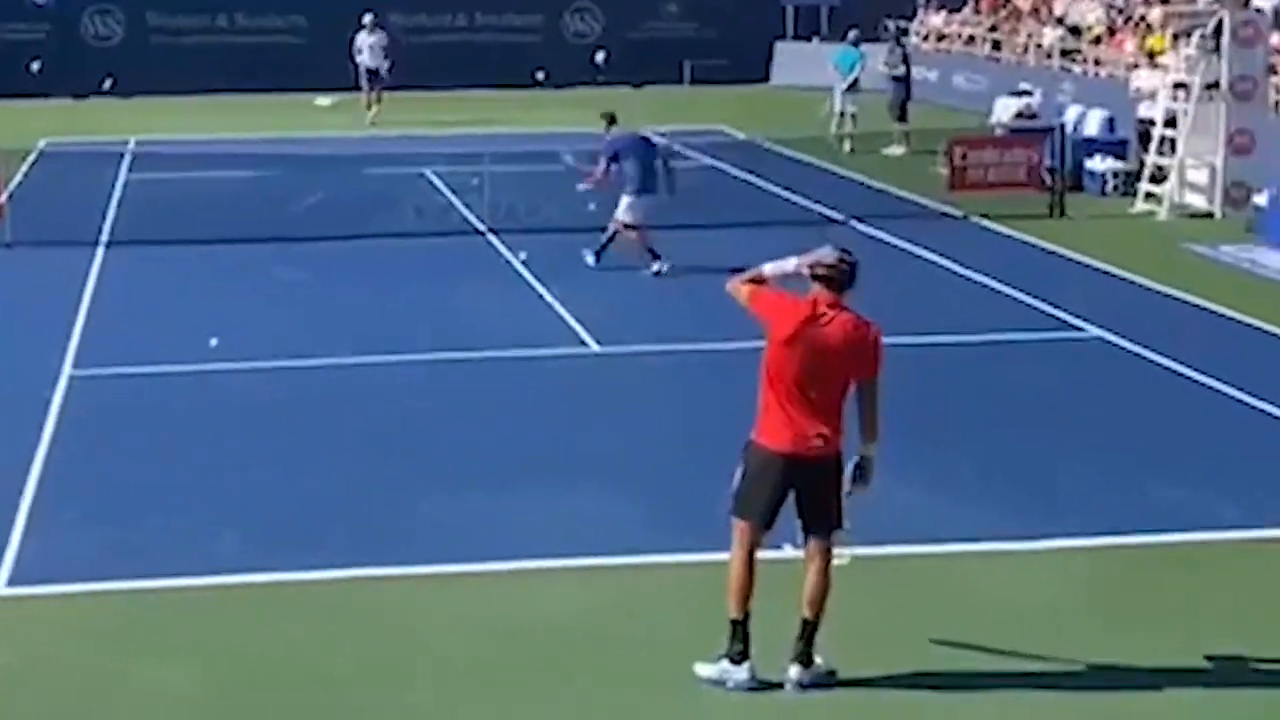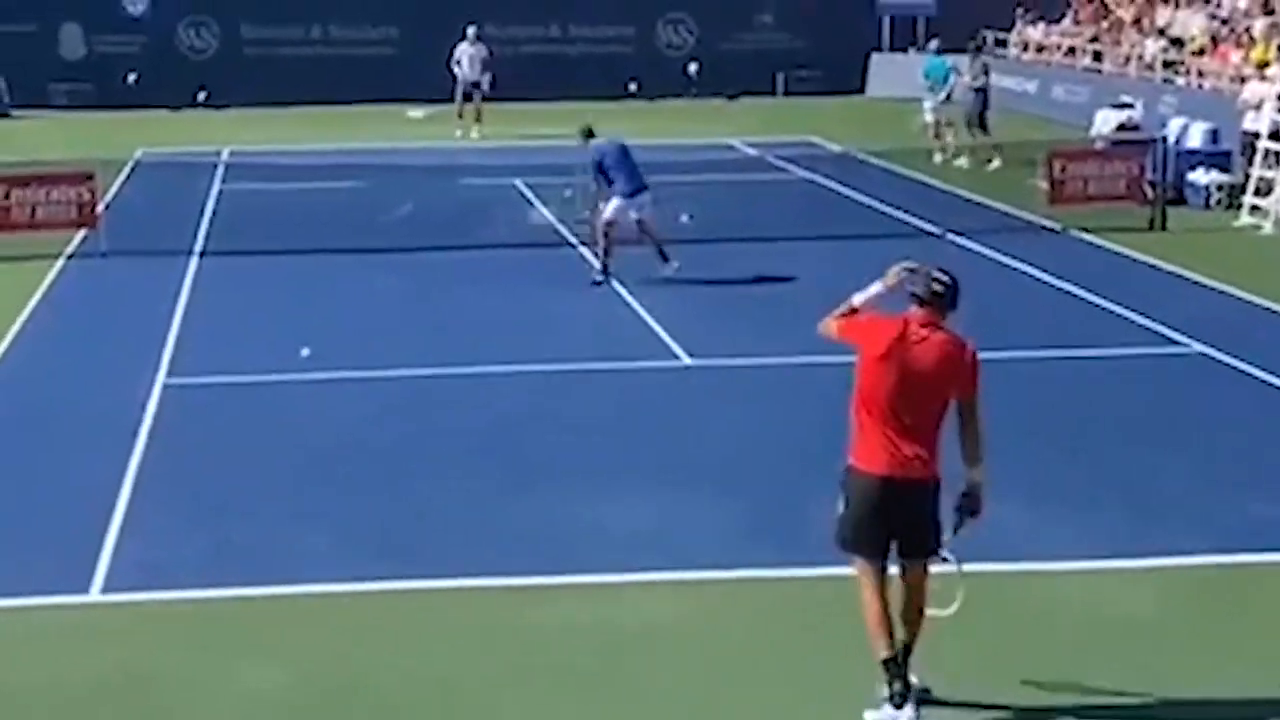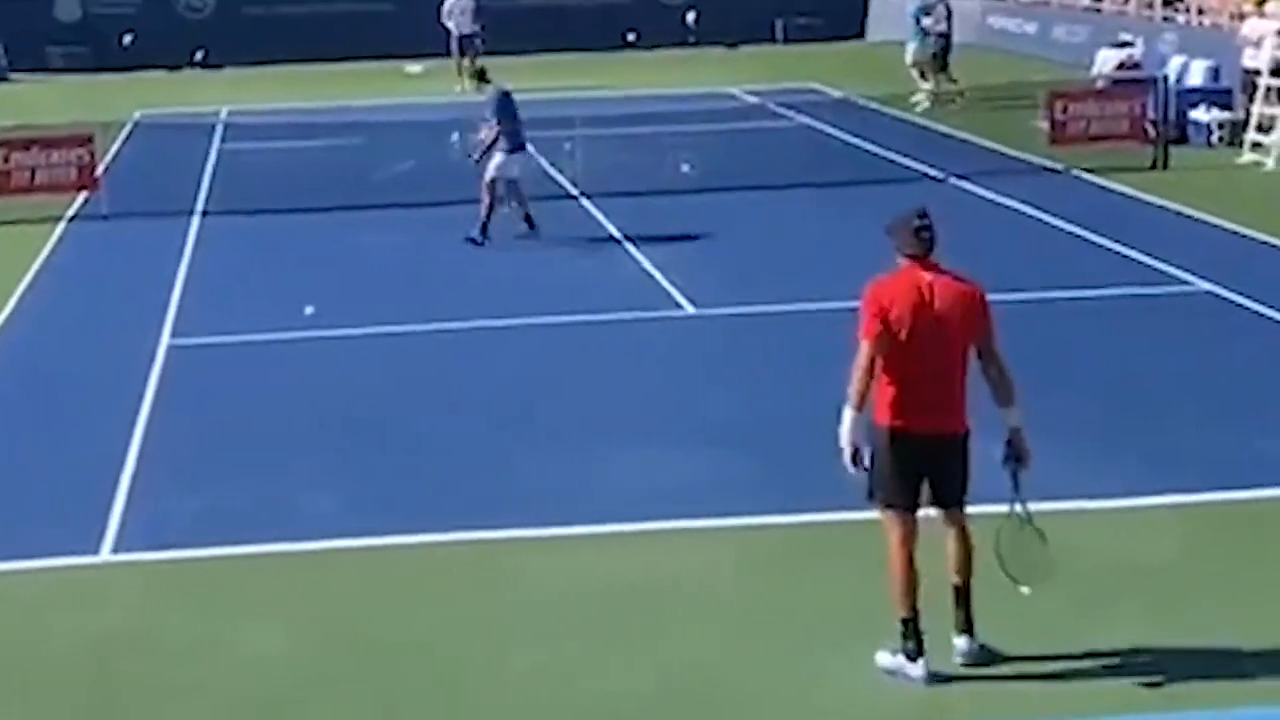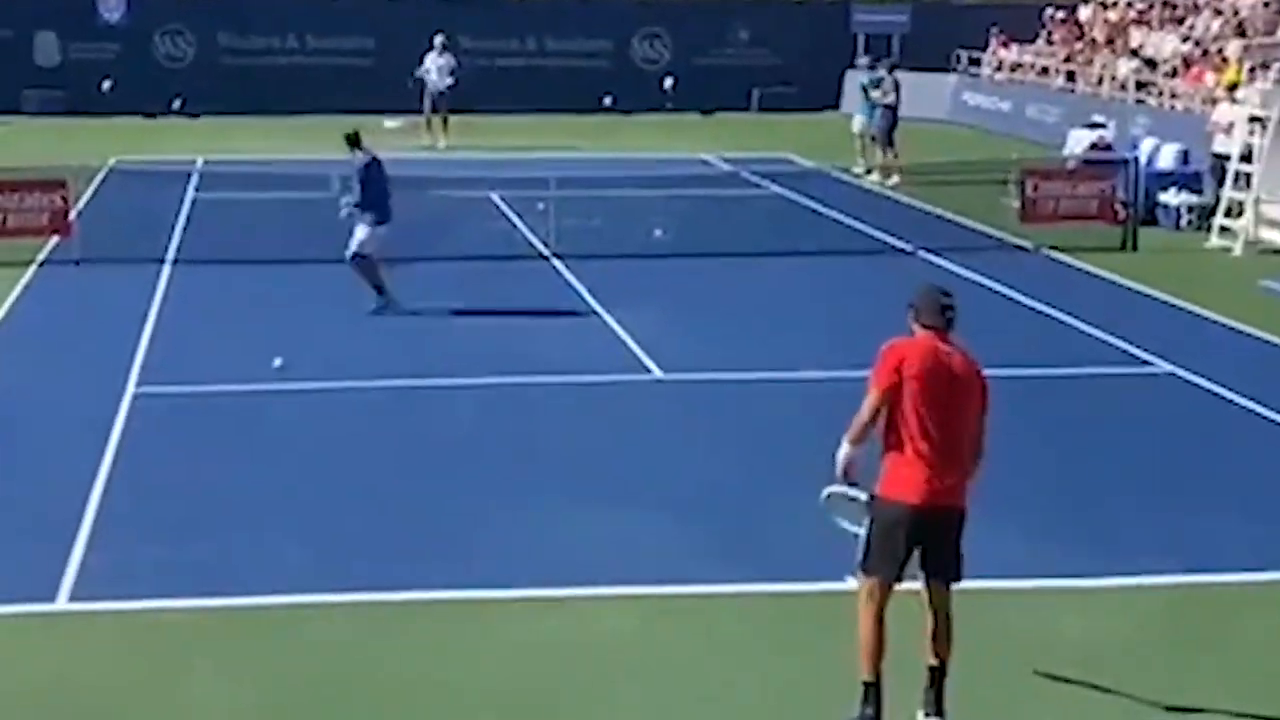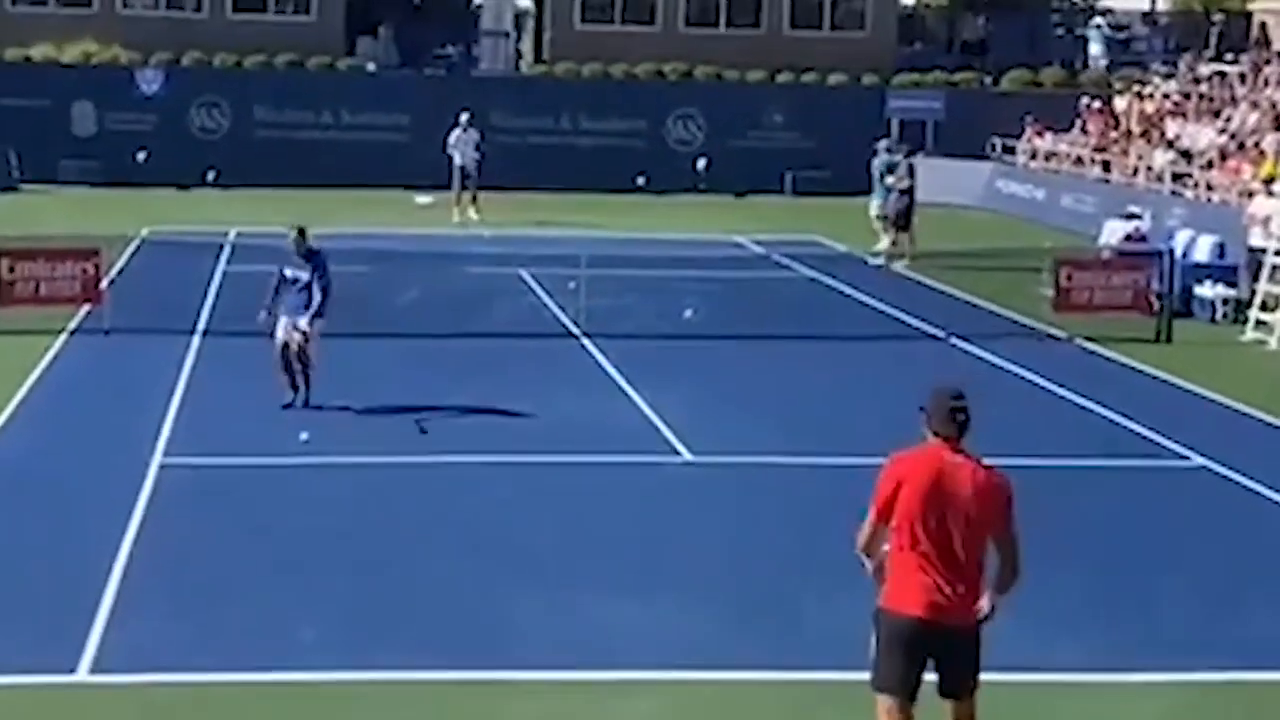
dt=0.7s
person 1, frame 1
left shoulder: (786, 310)
right shoulder: (863, 334)
left elbow: (736, 284)
right elbow: (868, 404)
left wrist: (791, 264)
right wrist: (867, 455)
left hip: (770, 448)
right hip: (822, 455)
left knee: (743, 546)
right knee: (818, 554)
left ankle: (737, 659)
right ankle: (803, 661)
person 1, frame 2
left shoulder: (875, 330)
right shoulder: (960, 353)
left elbow: (828, 325)
right elbow: (969, 426)
left wrist: (877, 287)
right wrist: (974, 483)
left hip: (868, 474)
right hip: (920, 479)
left knee: (871, 581)
right knee: (914, 580)
right ankle: (898, 677)
person 1, frame 3
left shoulder: (882, 291)
right shoulder: (968, 293)
left elbow: (865, 365)
right elbow: (992, 366)
left wrist: (848, 428)
right wrist: (1014, 426)
left hip: (898, 428)
right hip: (950, 429)
left knee: (900, 535)
right knee: (956, 523)
left ankle: (911, 650)
right ankle: (965, 633)
person 1, frame 4
left shoulder: (899, 352)
right shoulder: (971, 370)
left elbow: (867, 419)
left wrist: (845, 451)
left hip: (901, 498)
right hip: (951, 502)
left knee: (872, 600)
right knee: (939, 603)
person 1, frame 5
left shoulder: (901, 466)
right shoulder: (993, 482)
left elbow: (867, 541)
right elbow: (1010, 565)
left wrist: (873, 559)
right wrist: (989, 599)
left hip: (903, 610)
right hip: (961, 615)
